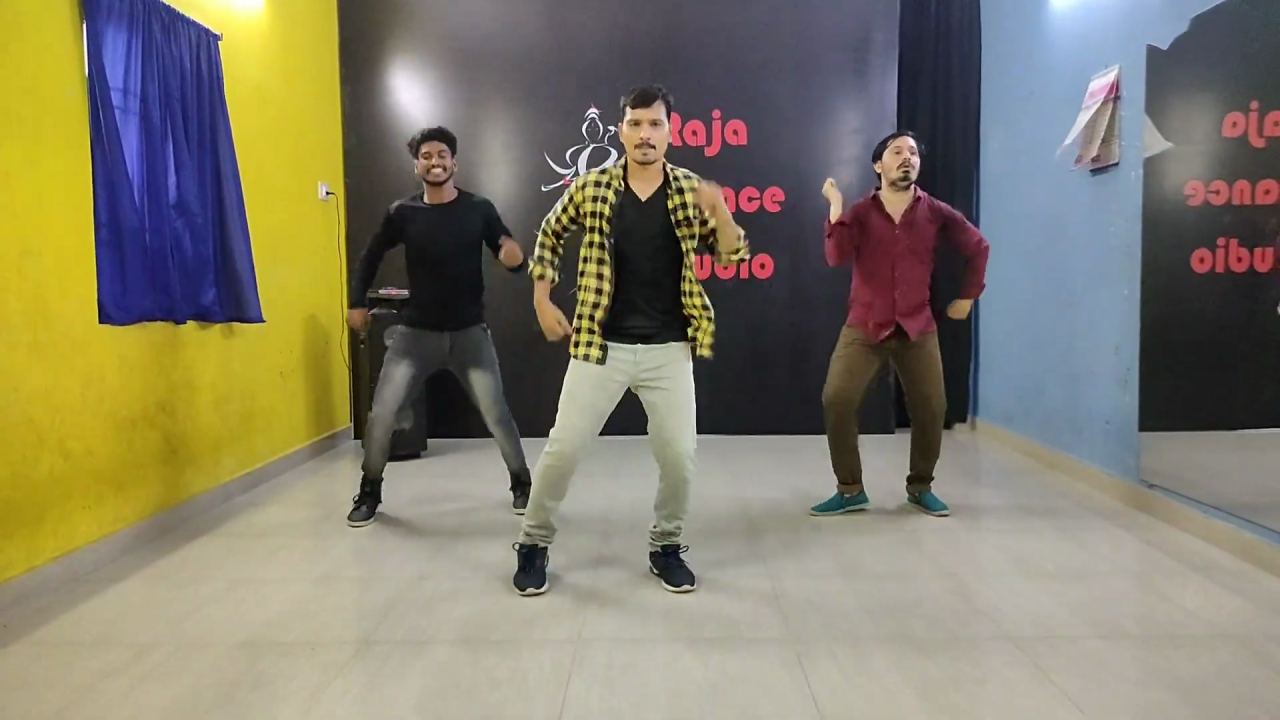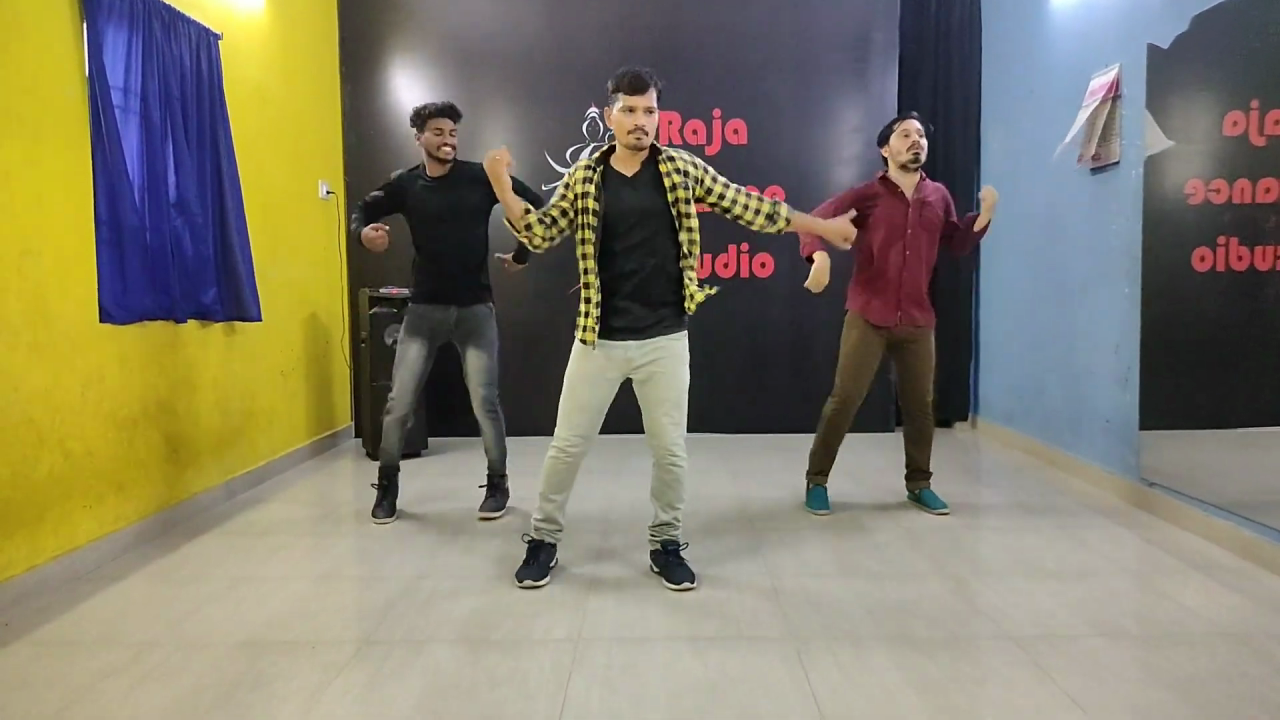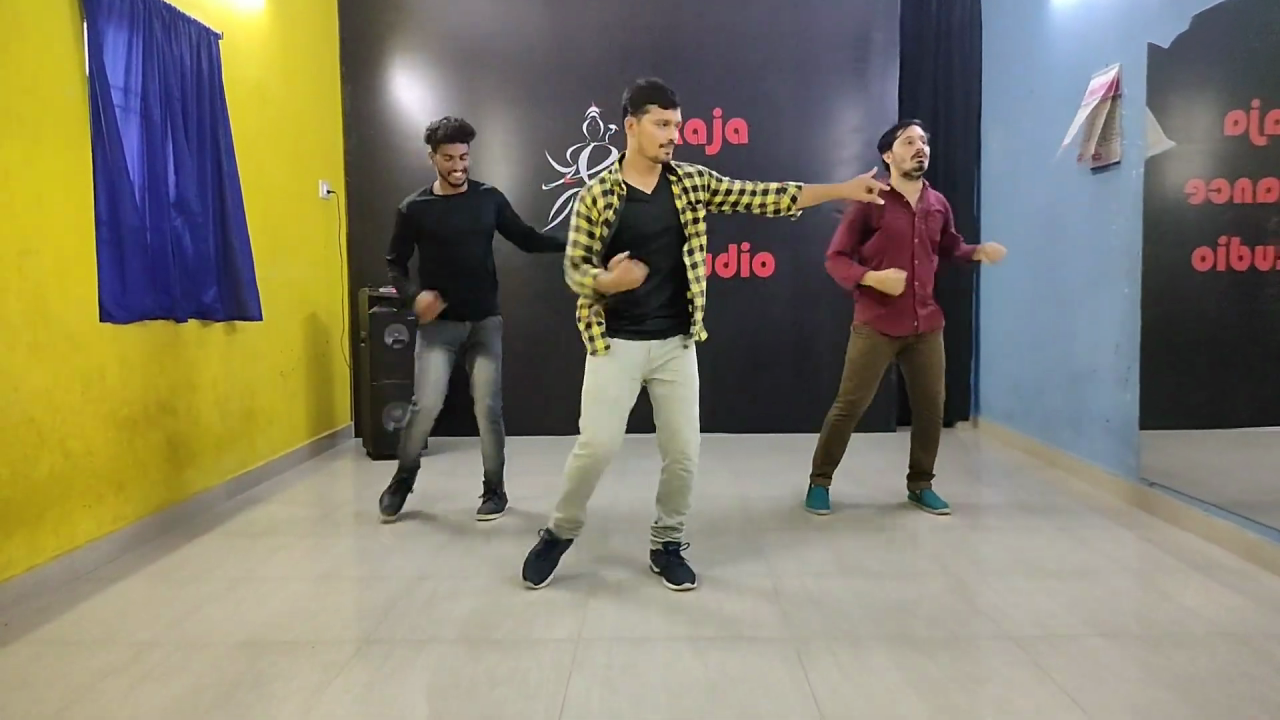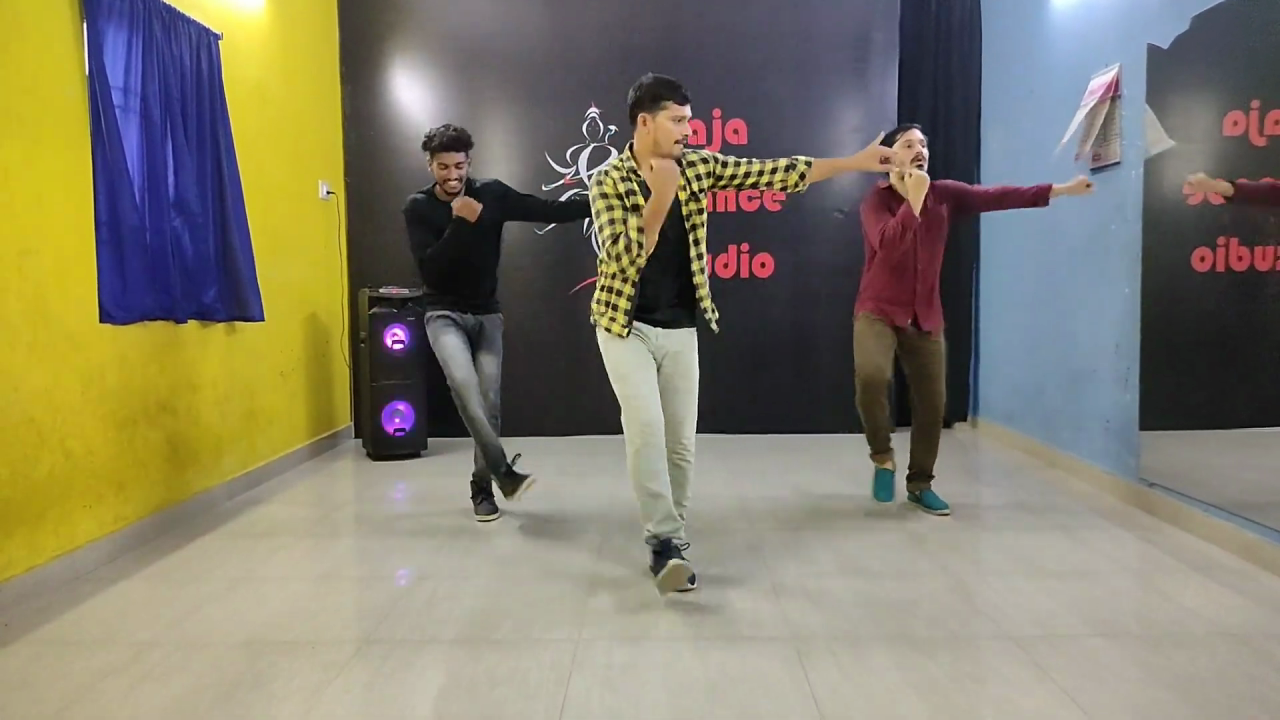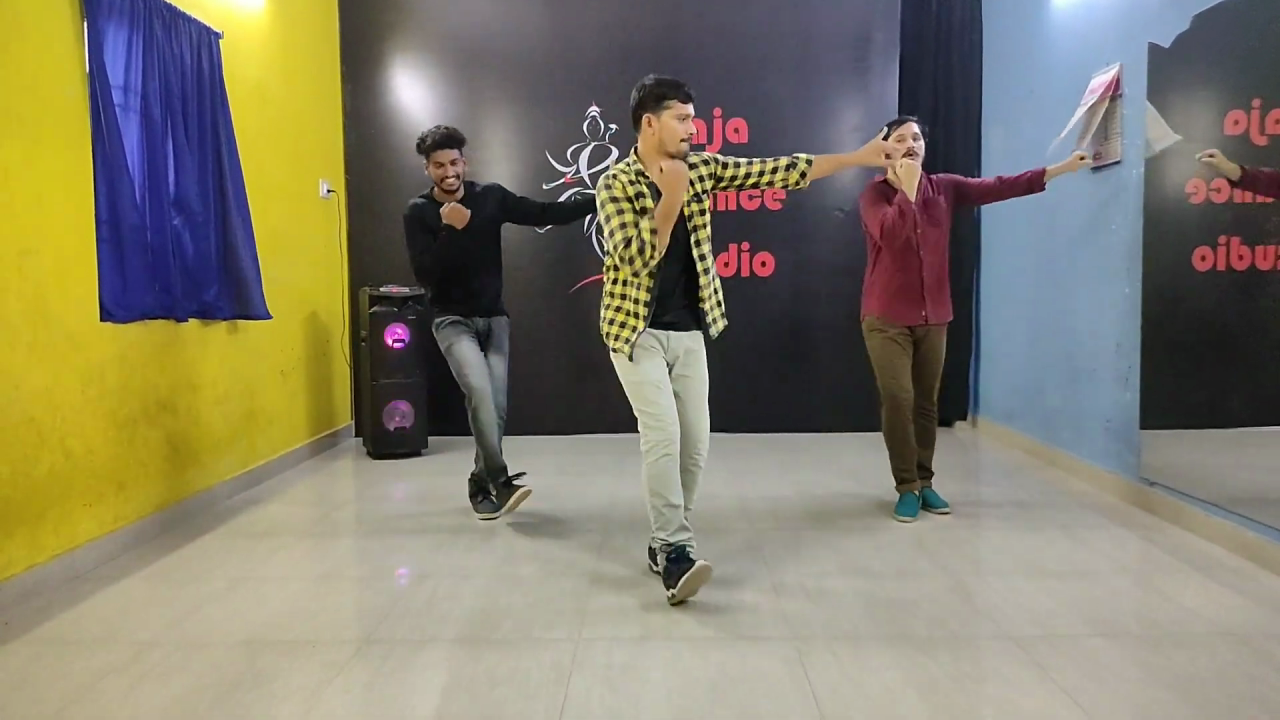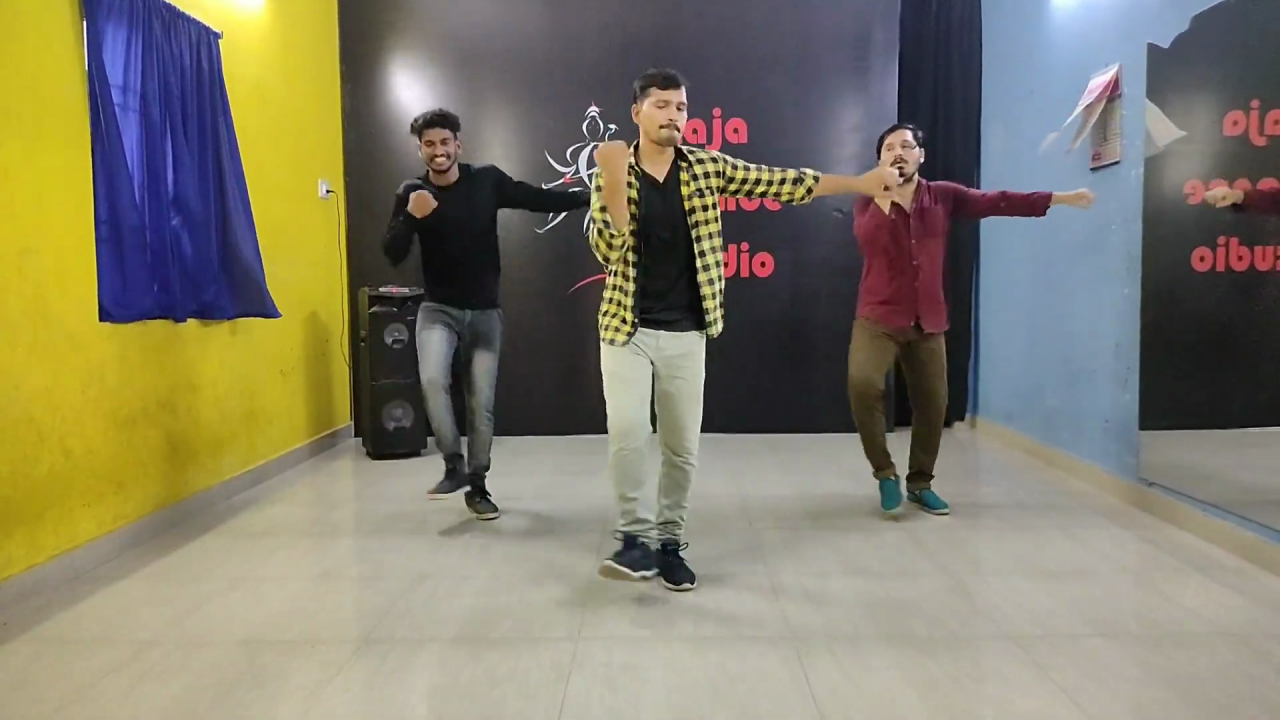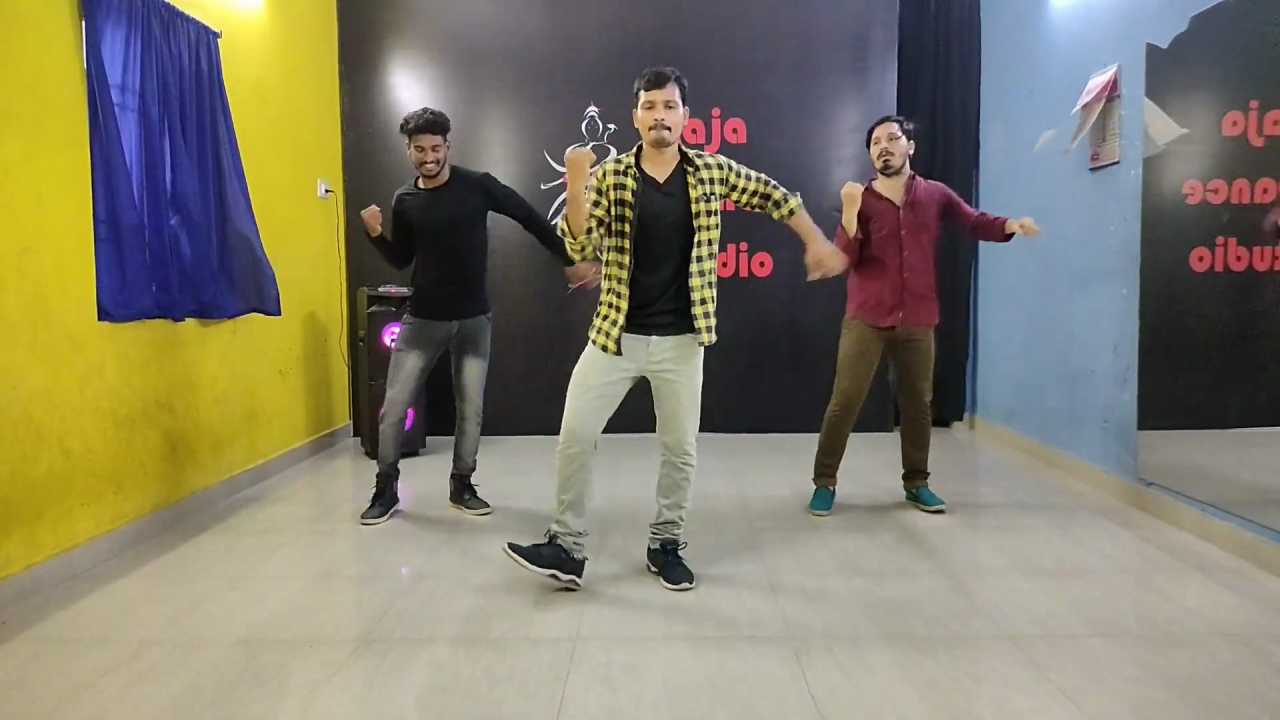
dt=0.2s
person 1, frame 1
left shoulder: (693, 190)
right shoulder: (591, 188)
left elbow: (732, 259)
right elbow: (549, 237)
left wrist: (723, 215)
right wrist: (543, 303)
left hip: (669, 352)
right hip: (601, 349)
left knee: (679, 458)
right knee: (562, 452)
left ankle: (665, 546)
right ankle: (533, 544)
person 1, frame 2
left shoulder: (683, 169)
right shoulder: (584, 176)
left elbow: (743, 205)
right elbow: (540, 234)
left wrist: (818, 226)
right wrist: (503, 190)
left hip: (665, 339)
right hip: (600, 337)
left knee: (670, 449)
right knee: (569, 443)
left ankle: (666, 544)
right ankle: (543, 540)
person 1, frame 3
left shoulder: (694, 181)
right shoulder: (598, 192)
left elbow: (763, 198)
right elbow: (576, 270)
left wrist: (843, 190)
right wrist: (610, 280)
left hip: (675, 344)
right hip: (615, 342)
left knee: (683, 454)
right knee: (597, 445)
left ankle: (667, 544)
right ankle: (557, 534)
person 1, frame 4
left shoulder: (698, 166)
right shoulder: (608, 182)
left elbow: (772, 173)
right elbow: (625, 259)
left wrist: (855, 163)
right wrist: (660, 199)
left hip: (679, 330)
right hip: (626, 326)
left knee: (680, 444)
right knee: (645, 427)
left ankle: (668, 539)
right ankle: (662, 545)
person 1, frame 5
left shoulder: (700, 167)
right shoulder: (616, 183)
left elbow: (777, 171)
right elbow: (636, 262)
left wrist: (858, 158)
right wrist: (671, 200)
left hip: (688, 333)
right hip: (636, 332)
left knee: (693, 445)
right knee: (663, 438)
left ankle: (666, 544)
right ankle: (674, 552)
person 1, frame 6
left shoulder: (705, 167)
right shoulder: (611, 176)
left elbow: (779, 183)
right elbow: (609, 252)
left wrist: (860, 183)
right wrist: (616, 183)
left hip: (685, 333)
right hip: (628, 329)
left knee: (683, 448)
right knee: (628, 429)
left ankle: (667, 542)
right ankle: (636, 537)
person 1, frame 7
left shoulder: (712, 171)
right shoulder: (610, 175)
left elbow: (772, 195)
right elbow: (581, 250)
left wrist: (816, 240)
right wrist: (578, 190)
left hip: (682, 338)
right hip: (616, 333)
left knee: (680, 450)
right knee: (577, 434)
left ankle: (665, 545)
right ankle: (565, 548)
person 2, frame 1
left shoulder: (480, 209)
right shoulder: (402, 213)
left elbow: (510, 260)
right elbow: (372, 256)
left wrist: (516, 256)
right wrist: (357, 301)
left hip: (469, 332)
right hip: (416, 332)
left knee: (496, 416)
right knee: (381, 414)
left ankle: (522, 484)
right ankle: (370, 492)
person 2, frame 2
left shoulder: (480, 177)
right shoulder: (404, 184)
left elbow: (534, 204)
right elbow: (363, 210)
left wrist: (520, 255)
right wrist: (364, 231)
left hip: (475, 308)
right hip: (425, 308)
left knee: (483, 398)
right knee: (399, 400)
left ankle: (497, 483)
right ankle: (387, 485)
person 2, frame 3
left shoulder: (489, 199)
right shoulder: (414, 209)
left elbow: (529, 239)
right elbow: (395, 261)
left wrist: (572, 244)
right wrist: (415, 292)
left hip: (484, 320)
right hip: (438, 321)
left knee: (488, 407)
right knee: (426, 405)
left ankle: (494, 489)
right ankle: (401, 481)
person 2, frame 4
left shoulder: (493, 194)
right shoulder: (418, 207)
left elbow: (546, 211)
right elbow: (429, 266)
right wrist: (460, 223)
left hip: (486, 314)
right hip: (444, 313)
left knee: (489, 401)
right knee: (465, 384)
left ankle: (482, 485)
right ankle: (505, 471)
person 2, frame 5
left shoulder: (491, 196)
right shoulder: (418, 212)
left elbow: (544, 214)
right elbow: (425, 274)
left wrist: (600, 201)
right wrist: (450, 230)
left hip: (493, 318)
right hip: (452, 319)
left knee: (495, 405)
right knee: (480, 391)
left ankle: (481, 484)
right ankle: (502, 481)
person 2, frame 6
left shoulder: (486, 180)
right shoulder: (411, 193)
left elbow: (540, 199)
right elbow: (392, 253)
left wrist: (594, 196)
right wrist: (412, 218)
left hip: (485, 310)
right hip: (438, 309)
left knee: (482, 402)
right knee: (433, 381)
left ankle: (476, 484)
right ankle: (455, 469)
person 2, frame 7
left shoulder: (478, 185)
right shoulder: (404, 201)
left elbow: (529, 218)
right elbow: (401, 258)
left wrist: (570, 258)
right wrist: (376, 234)
left hip: (472, 318)
right hip: (422, 318)
left knee: (471, 408)
right knee: (395, 405)
left ankle: (461, 485)
right ankle: (386, 490)
person 3, frame 1
left shoulder: (936, 213)
right shoulder: (859, 212)
left elbow: (976, 247)
right elbow: (837, 258)
left wrist: (968, 295)
right wrist: (835, 209)
left hip: (917, 330)
right hip: (863, 328)
left knee: (931, 410)
right knee: (837, 400)
left ankle: (920, 487)
right ankle: (850, 489)
person 3, frame 2
left shoulder: (939, 196)
right shoulder: (867, 194)
left elbow: (958, 242)
left wrist: (984, 216)
right wrist: (820, 259)
left hip: (918, 320)
right hip: (868, 316)
left knee: (920, 403)
right knee: (845, 398)
left ankle: (919, 483)
right ankle: (817, 480)
person 3, frame 3
left shoulder: (938, 204)
right shoulder: (870, 203)
left elbow: (952, 247)
right elbow: (837, 258)
left wrist: (981, 251)
right wrist: (873, 278)
left hip: (927, 324)
right hip: (877, 324)
left knee: (931, 407)
right knee: (851, 403)
left ankle: (920, 484)
right ankle: (820, 481)
person 3, frame 4
left shoulder: (949, 194)
right shoulder: (875, 200)
left elbow: (999, 196)
right elbow: (889, 246)
left wrist: (1060, 189)
right wrist: (915, 199)
left hip: (924, 319)
right hip: (877, 314)
left knee: (932, 405)
right knee: (872, 376)
left ankle: (920, 483)
right ankle: (883, 458)
person 3, frame 5
left shoulder: (944, 188)
right shoulder: (874, 194)
left elbow: (997, 187)
right elbow: (893, 238)
left wrist: (1058, 169)
right wrist: (906, 189)
left hip: (932, 317)
right hip: (886, 317)
left knee: (926, 401)
right knee: (898, 398)
left ankle: (923, 480)
right ankle: (907, 487)
person 3, frame 6
left shoulder: (944, 196)
right shoulder: (869, 204)
left elbow: (998, 202)
right elbow: (871, 243)
left wrist: (1062, 198)
right wrist: (885, 196)
left hip: (927, 324)
right hip: (877, 320)
left knee: (933, 405)
right knee: (863, 385)
left ankle: (920, 482)
right ankle: (886, 473)
person 3, frame 7
left shoulder: (934, 195)
right shoulder: (858, 199)
left elbow: (975, 221)
right elbow: (844, 260)
left wrist: (1011, 225)
right wrist: (849, 213)
left hip: (916, 320)
right hip: (865, 318)
left knee: (917, 403)
right knee: (847, 398)
left ankle: (916, 483)
right ankle: (825, 481)
